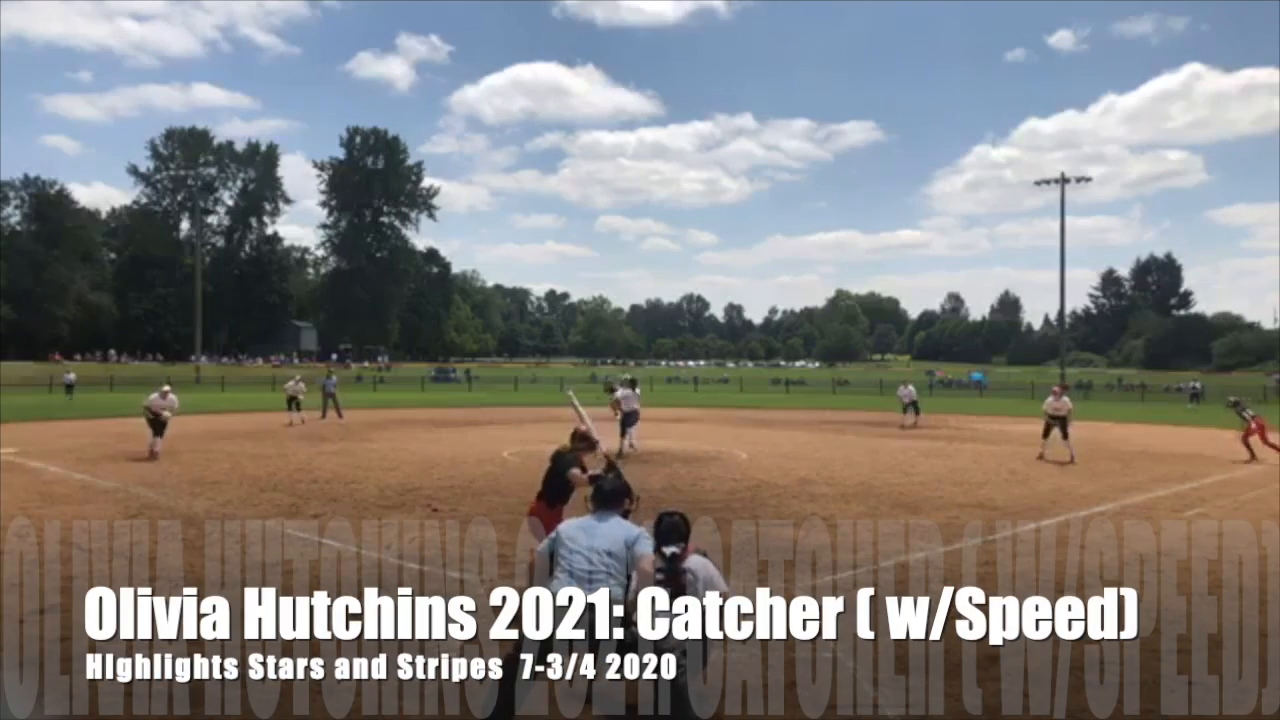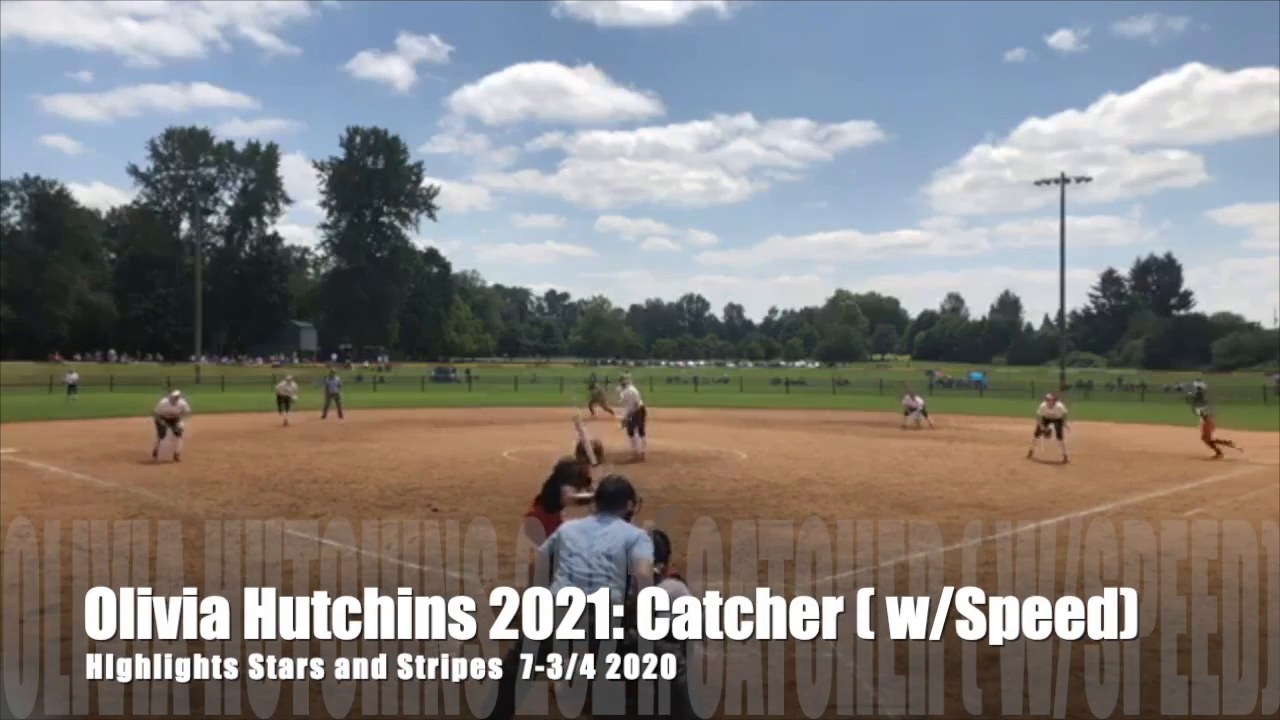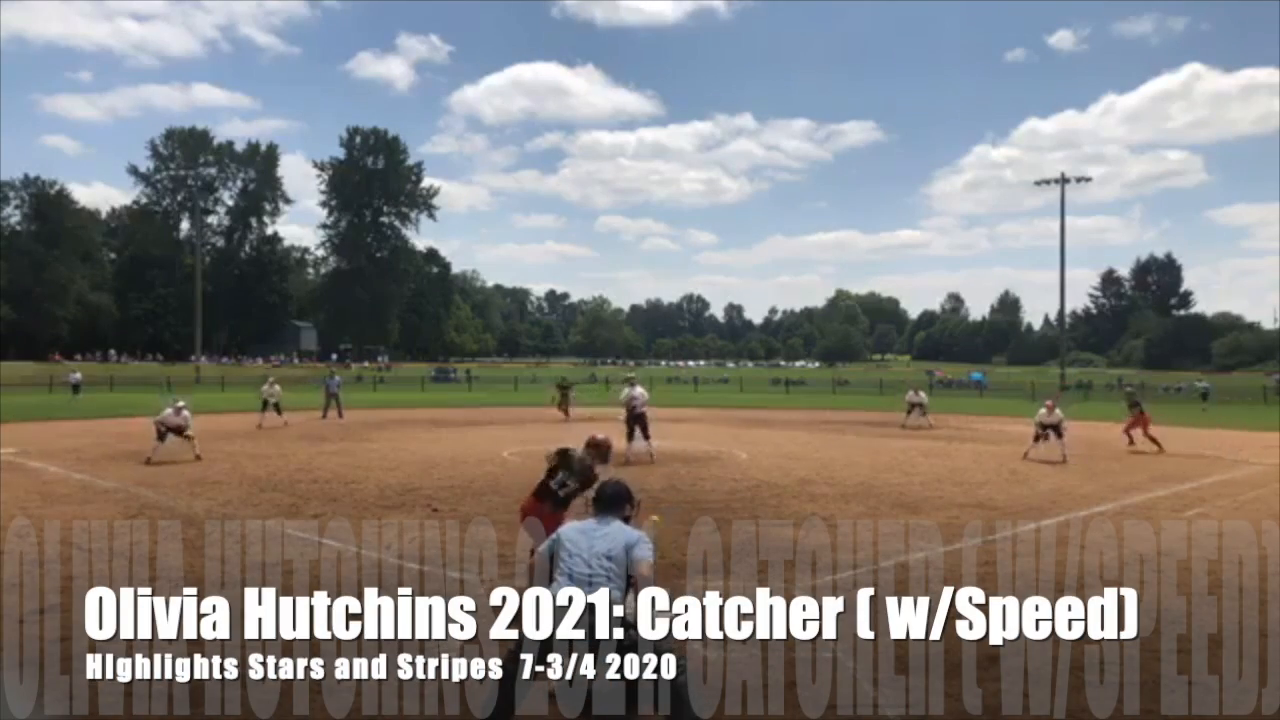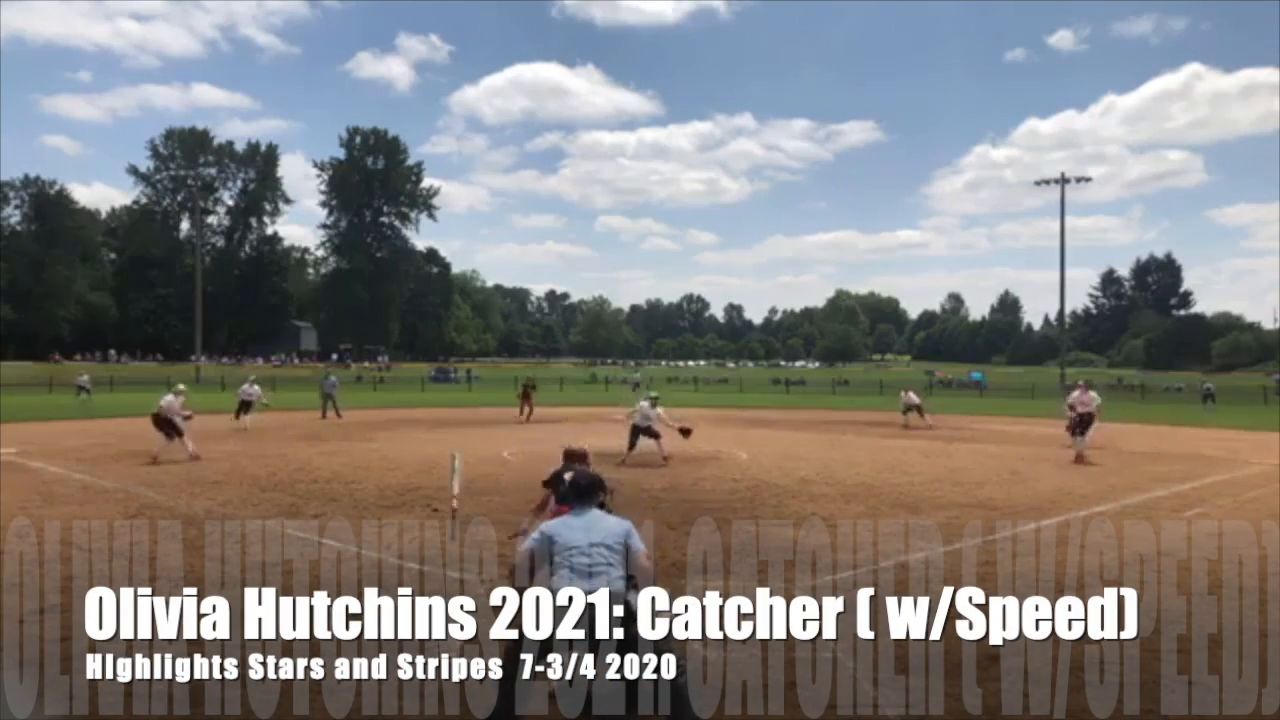
dt=0.4s
person 1, frame 1
left shoulder: (566, 527)
right shoulder: (636, 533)
left elbow: (534, 563)
right elbow: (646, 572)
left hip: (554, 614)
left knee: (517, 661)
person 1, frame 2
left shoulder: (567, 528)
right shoulder: (635, 535)
left elbow: (536, 568)
right elbow: (643, 576)
left hip: (554, 618)
left knee: (516, 663)
person 1, frame 3
left shoulder: (565, 530)
right shoulder: (635, 537)
left elbow: (535, 565)
right elbow: (644, 576)
left hip: (557, 620)
left knee: (514, 665)
person 1, frame 4
left shoulder: (550, 527)
right shoulder: (622, 526)
left elbow: (521, 562)
right elbow: (645, 569)
left hip: (561, 609)
left knee: (514, 660)
